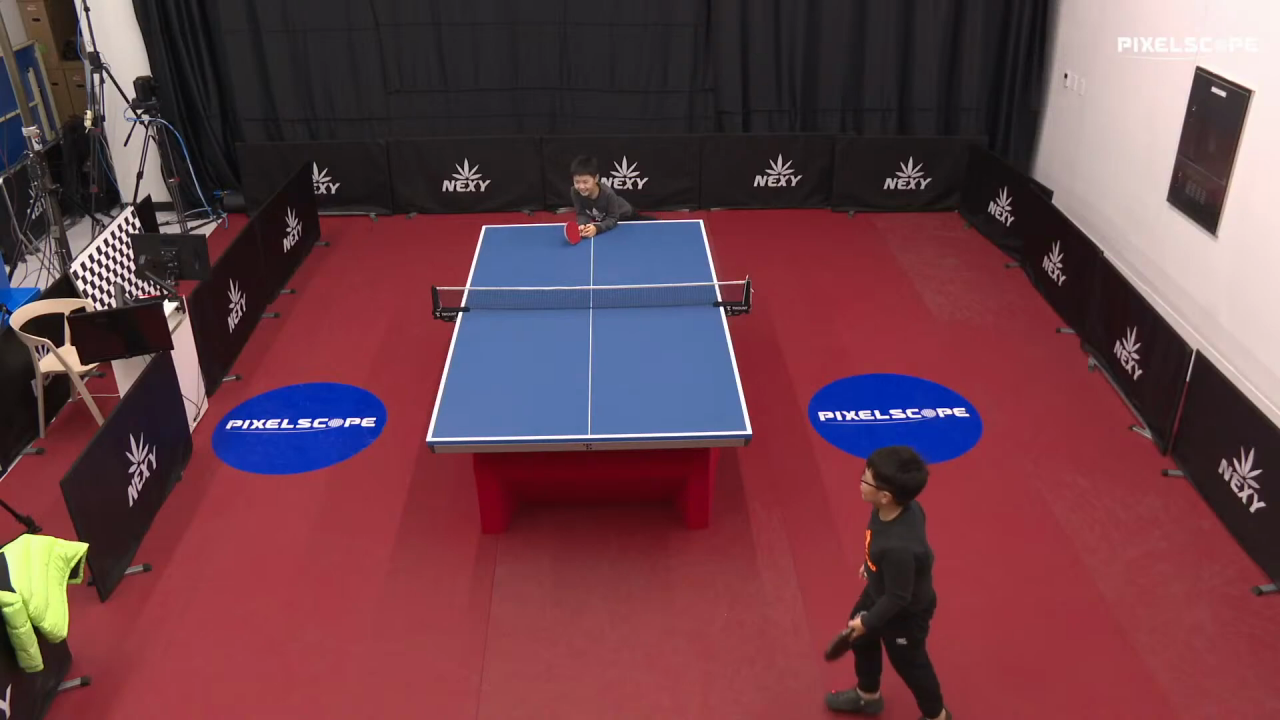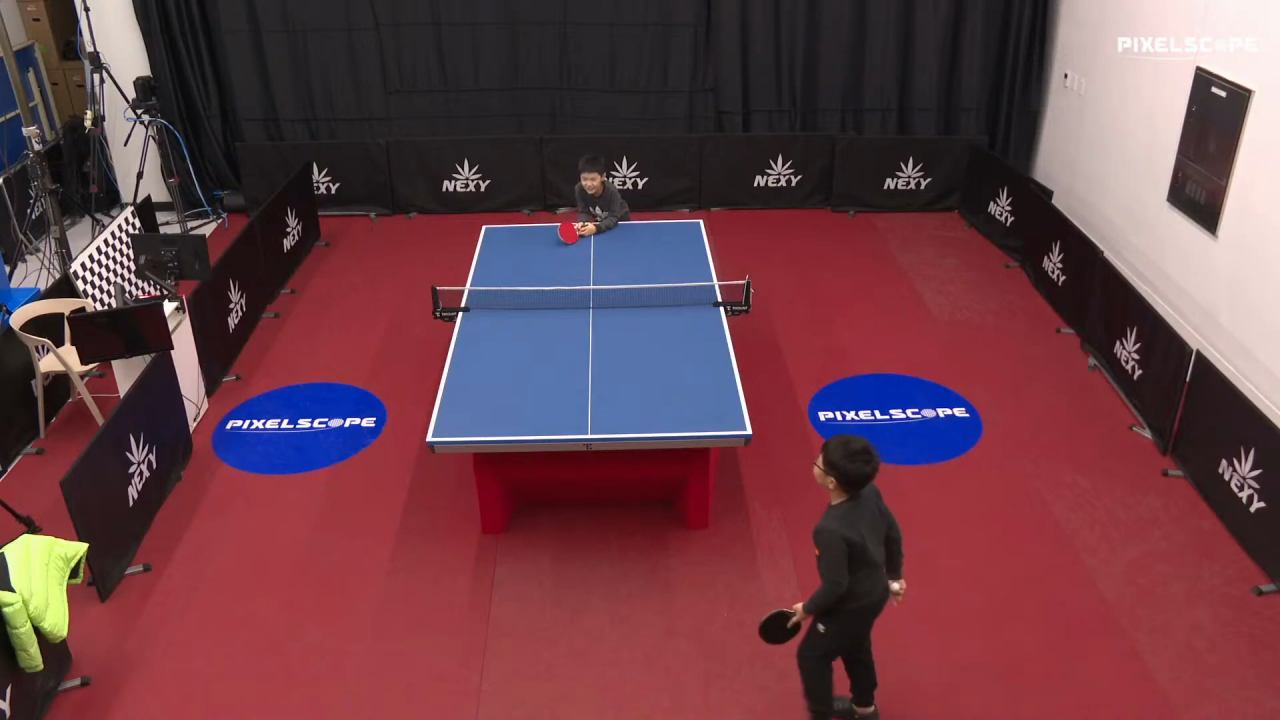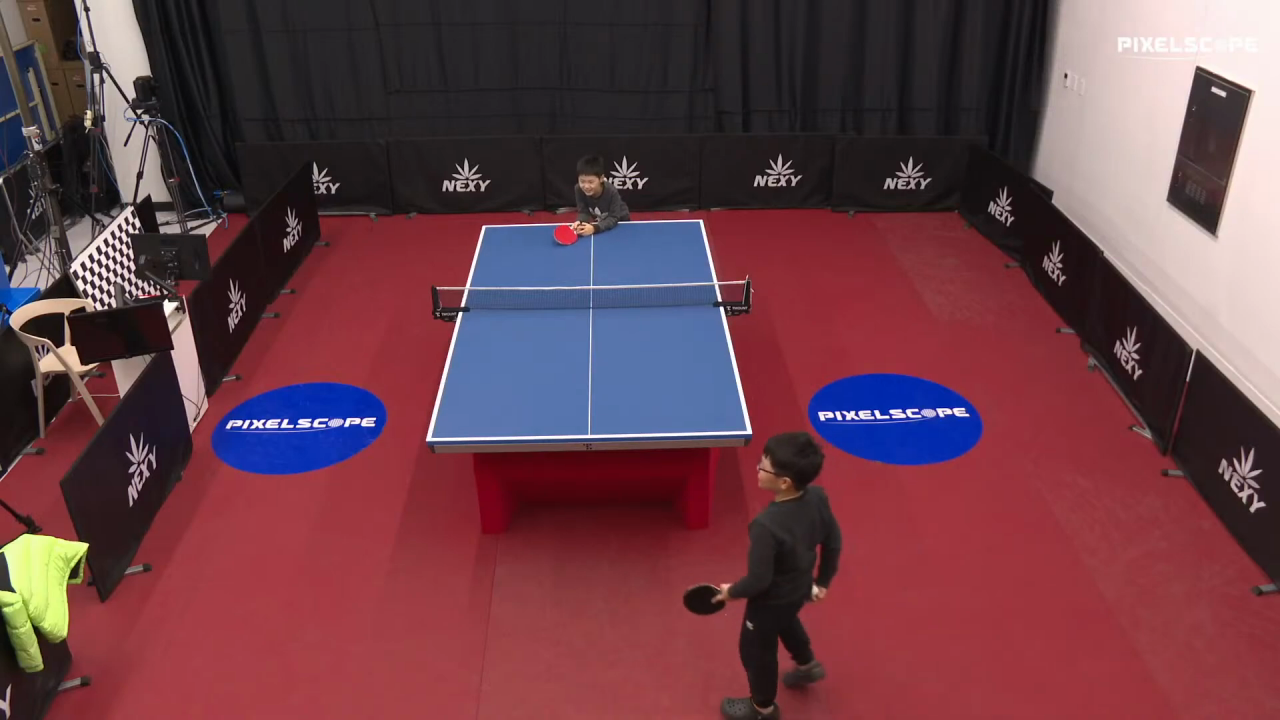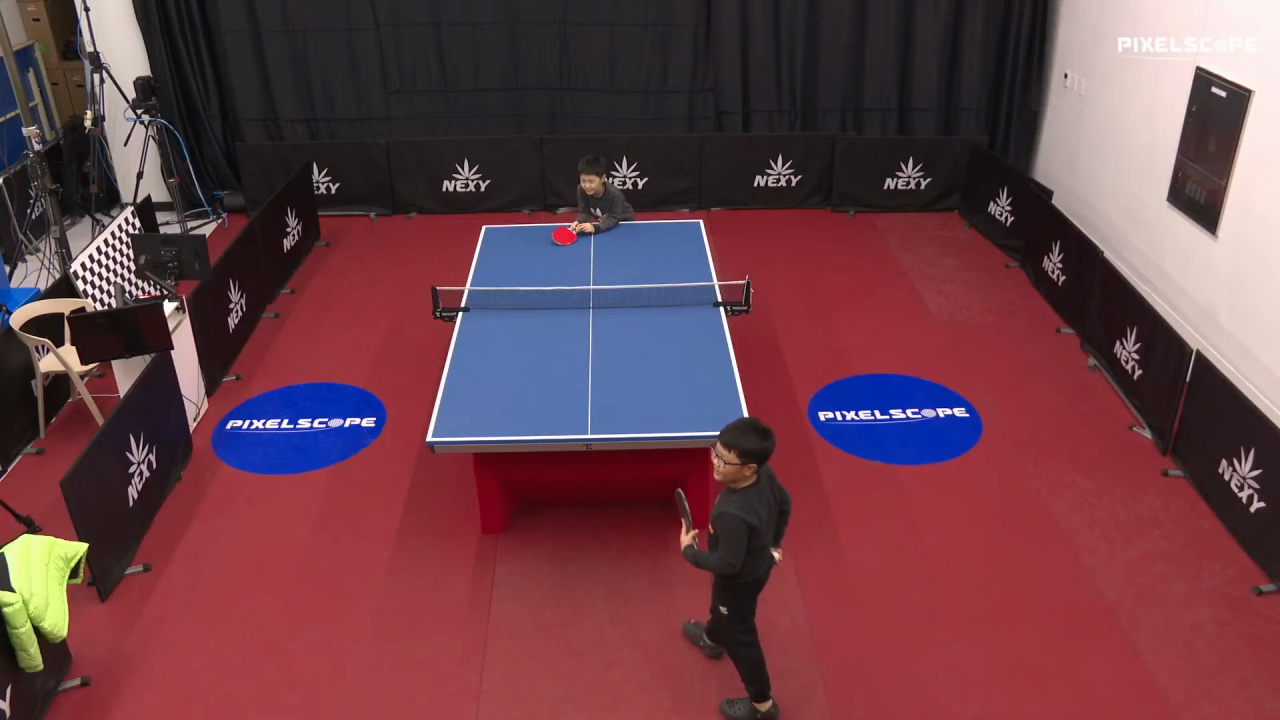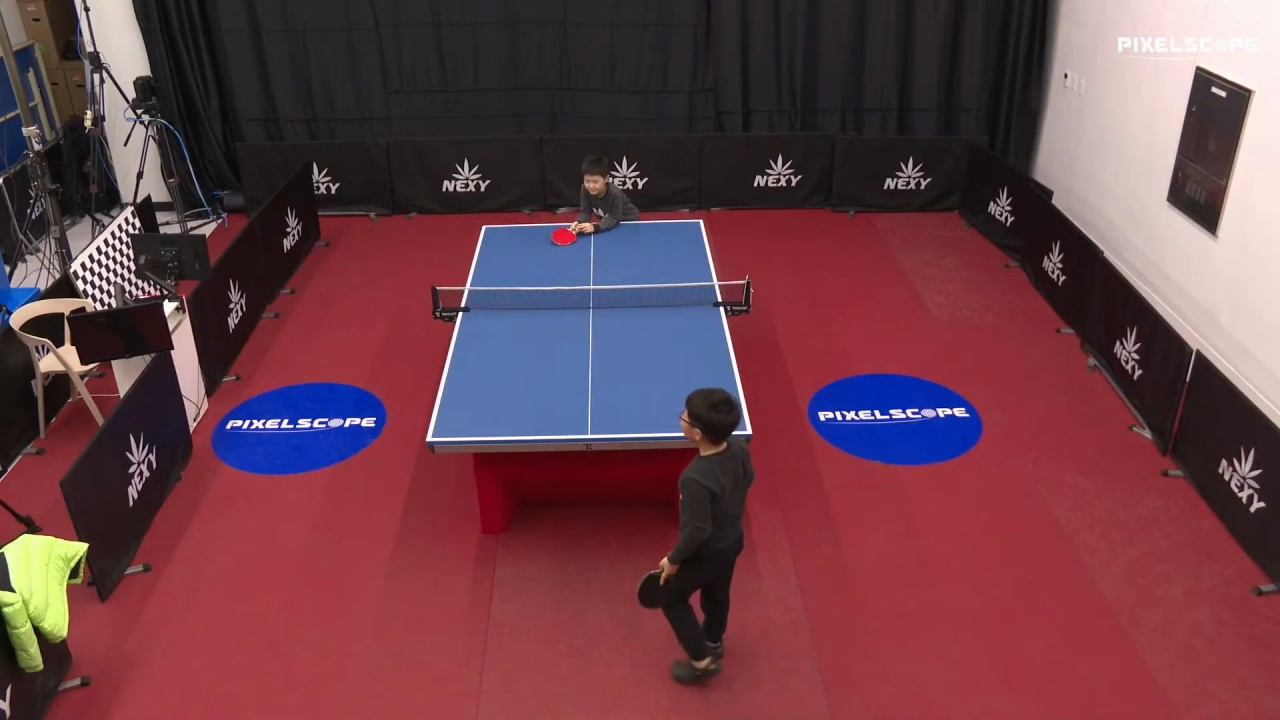
dt=0.4s
person 1, frame 1
left shoulder: (896, 547)
right shoulder: (908, 504)
left elbow: (898, 598)
left wrist: (866, 622)
left hip: (906, 612)
right hip: (888, 591)
left knee: (910, 663)
right knee: (862, 642)
right ankle: (867, 695)
person 1, frame 2
left shoulder: (832, 531)
right shoulder: (870, 495)
left elbow: (835, 585)
right elbow: (893, 534)
left wrist: (808, 608)
right wrist: (892, 577)
left hip: (850, 607)
right hip: (874, 592)
left knee: (811, 658)
right knee: (857, 649)
person 1, frame 3
left shoulder: (766, 526)
right shoulder: (817, 497)
left elbow: (758, 580)
right elbow: (833, 540)
left wrist: (732, 592)
right wrist: (822, 580)
left hip: (772, 599)
right hip: (801, 587)
left knee: (755, 650)
right knee: (787, 625)
right ankle: (807, 665)
person 1, frame 4
left shoulder: (732, 514)
right shoulder: (766, 476)
left elbow: (727, 564)
right elbow: (784, 506)
left wrist: (690, 550)
right wrist: (773, 543)
left hip: (739, 580)
right hip: (758, 566)
left knee: (742, 637)
right knee: (723, 610)
right ankle: (711, 639)
person 1, frame 5
left shoulder: (695, 479)
right shoulder: (740, 449)
left elbow: (697, 531)
right elbow: (747, 480)
left wrist: (674, 560)
left hip: (705, 552)
right hip: (733, 541)
left knee: (672, 597)
right knee: (717, 593)
left ankle: (701, 660)
right ankle: (712, 640)
